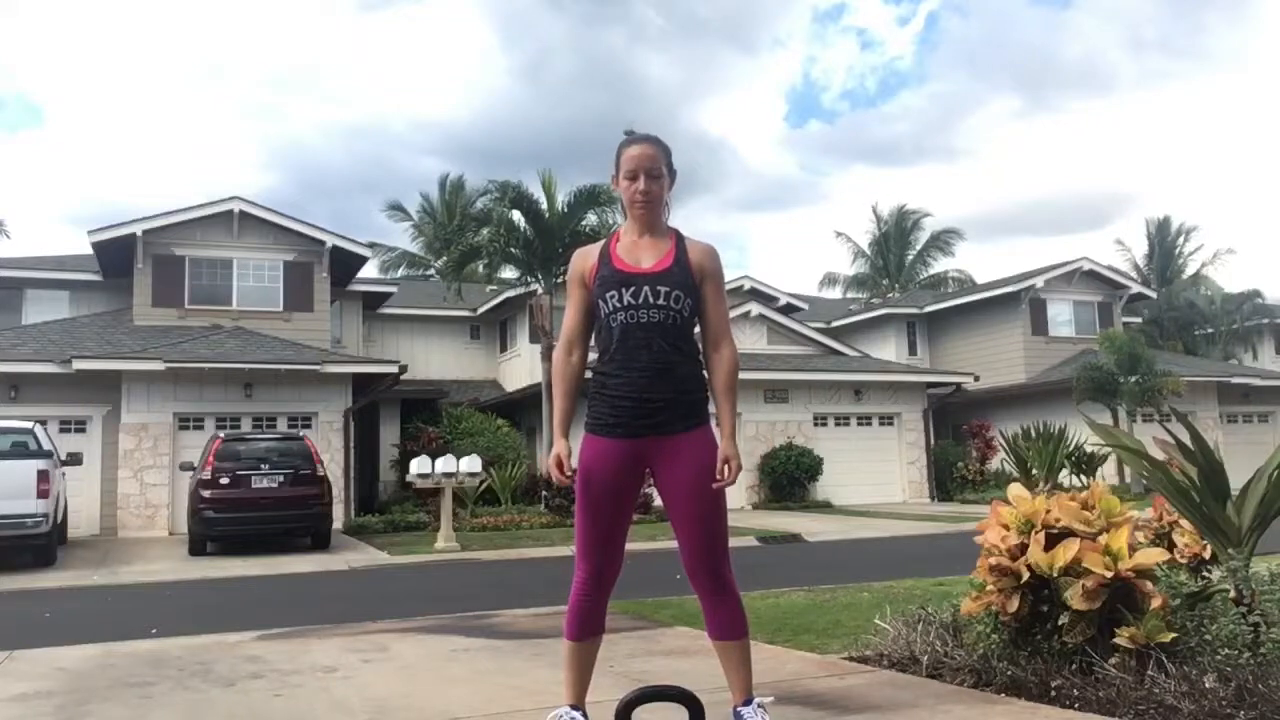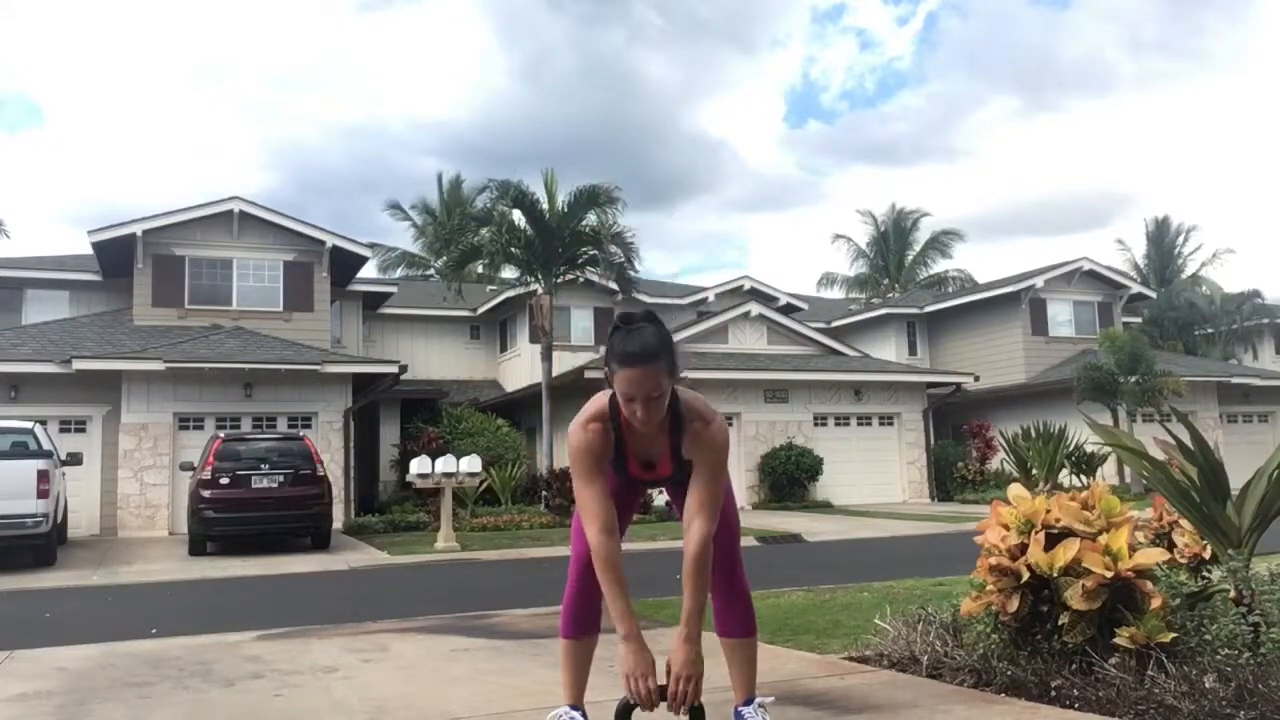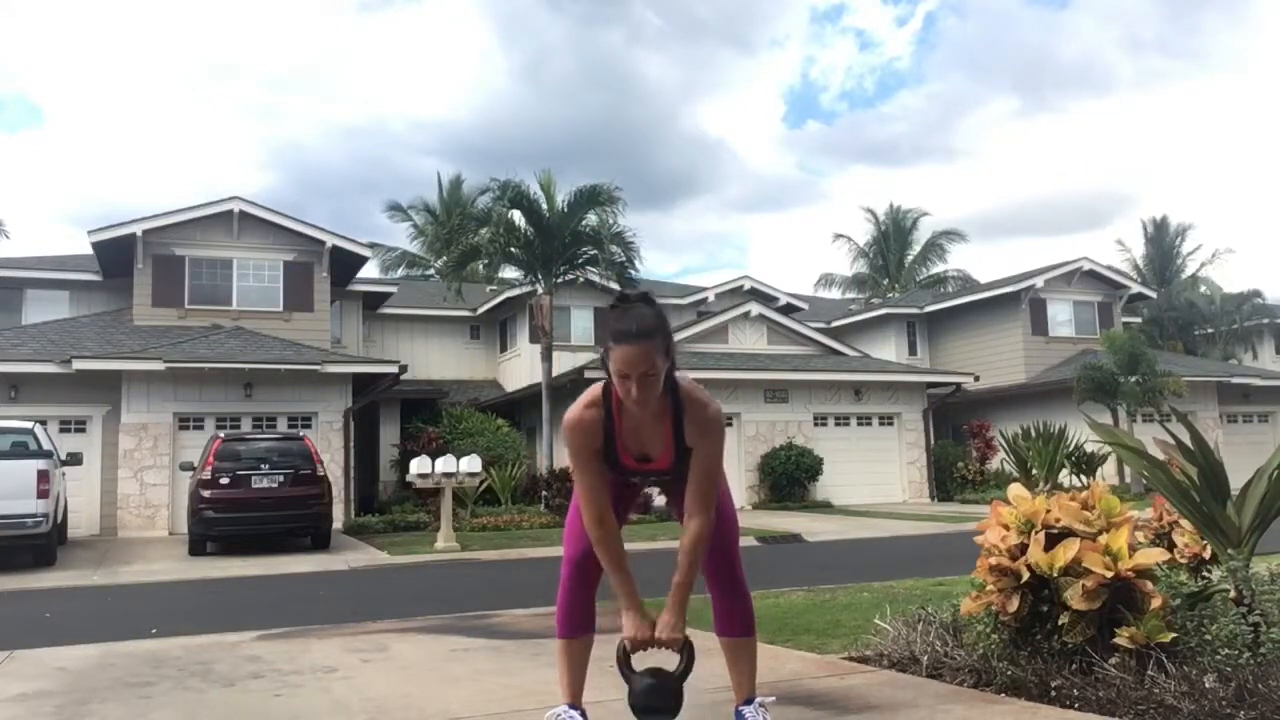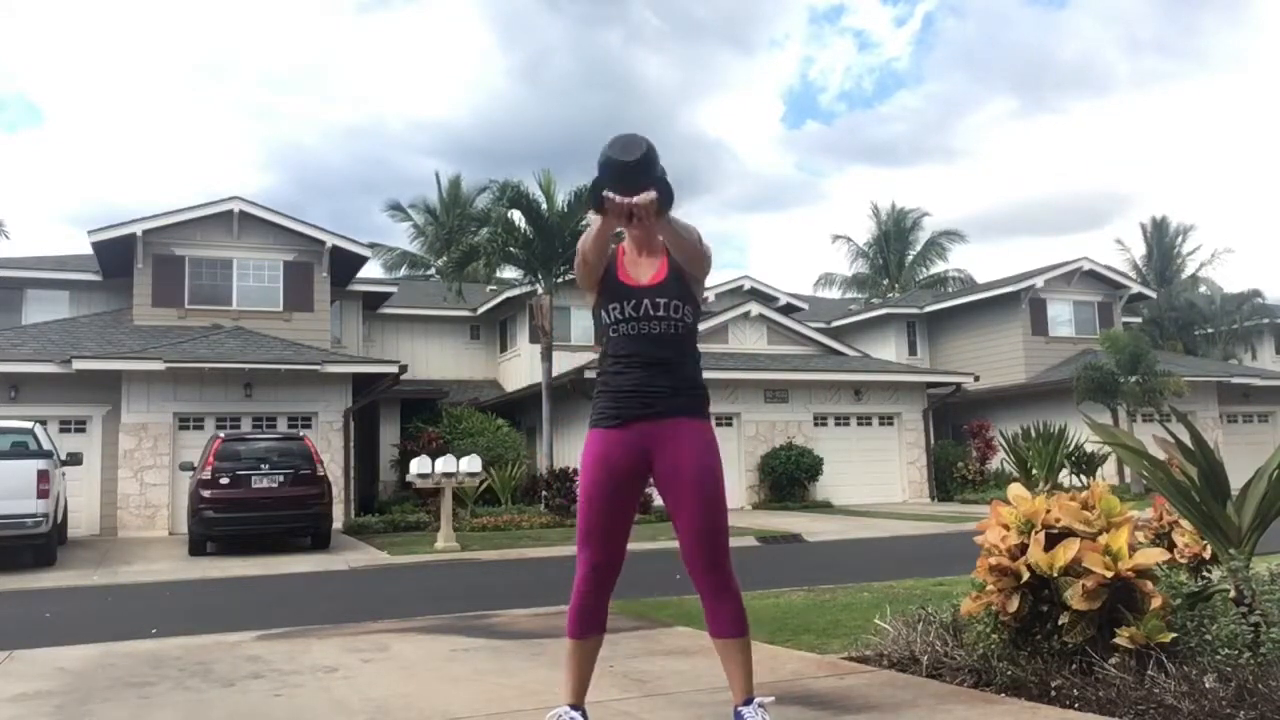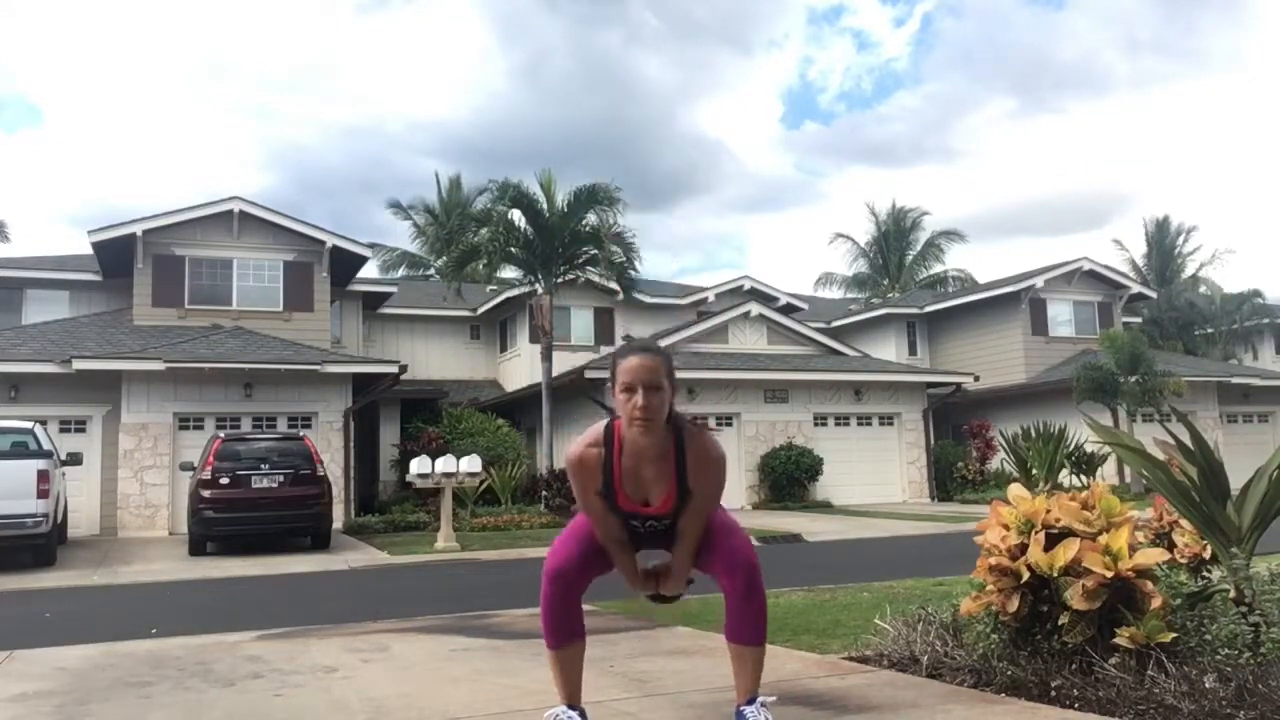
dt=1s
person 1, frame 1
left shoulder: (699, 257)
right shoulder: (589, 260)
left elbow: (720, 348)
right elbow: (570, 350)
left wrist: (728, 434)
right wrist: (559, 434)
left hip: (684, 432)
right hip: (608, 433)
left knee: (711, 573)
right knee: (592, 575)
person 1, frame 2
left shoulder: (706, 428)
right shoulder: (588, 429)
left elbow: (699, 539)
right elbow: (601, 539)
left wrist: (689, 641)
right wrist: (629, 640)
left hip: (688, 470)
right hip: (617, 473)
left knee: (726, 566)
right knee: (585, 566)
person 1, frame 3
left shoulder: (703, 413)
right shoulder: (582, 418)
left elbow: (699, 518)
right elbow: (598, 516)
left wrist: (676, 606)
right wrist: (629, 604)
left hip: (684, 472)
right hip: (614, 475)
left knee: (726, 569)
right knee: (577, 566)
person 1, frame 4
left shoulder: (688, 262)
right shoulder: (599, 266)
left elbow: (692, 244)
right elbow: (587, 252)
left wrist: (658, 213)
right wrist: (608, 215)
left hip: (682, 422)
right hip: (614, 425)
left knee: (710, 565)
right knee: (595, 567)
person 1, frame 5
left shoulder: (703, 451)
right shoulder: (586, 454)
left elbow: (690, 530)
right elbow: (610, 532)
left wrist: (675, 577)
right wrist: (636, 577)
left hip: (684, 525)
right hip: (617, 527)
left knee: (743, 572)
right knee: (558, 575)
